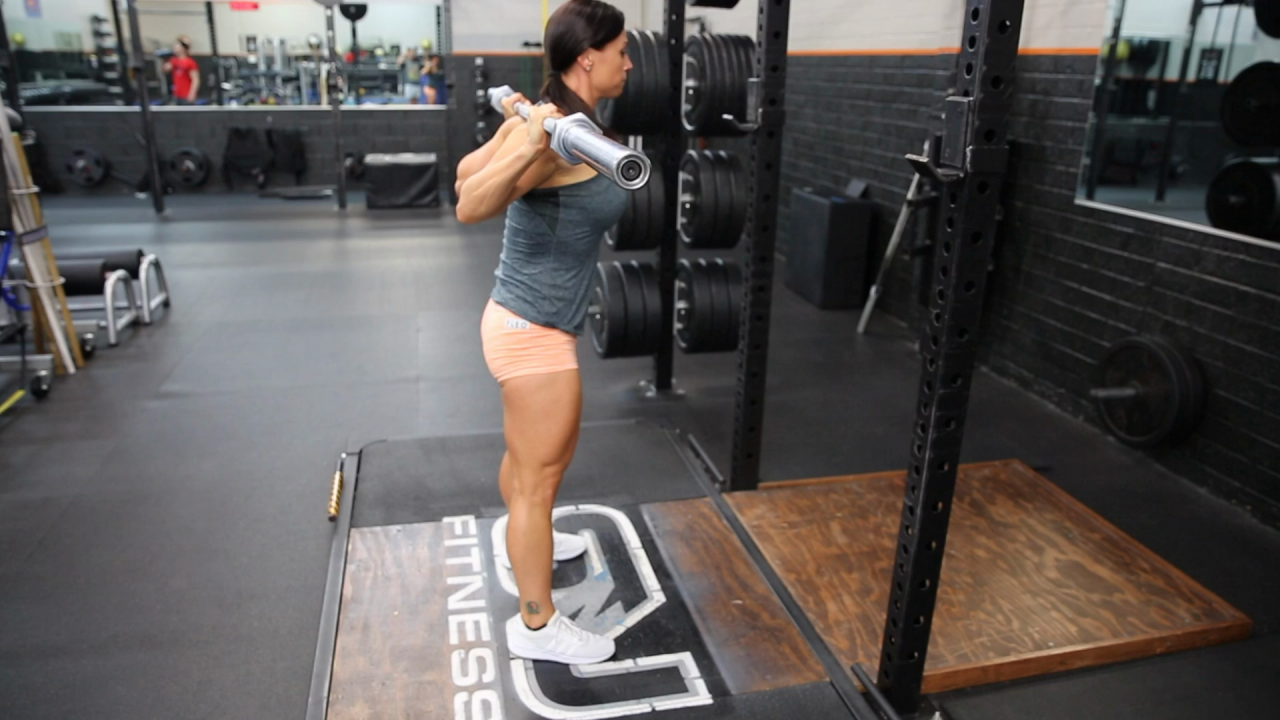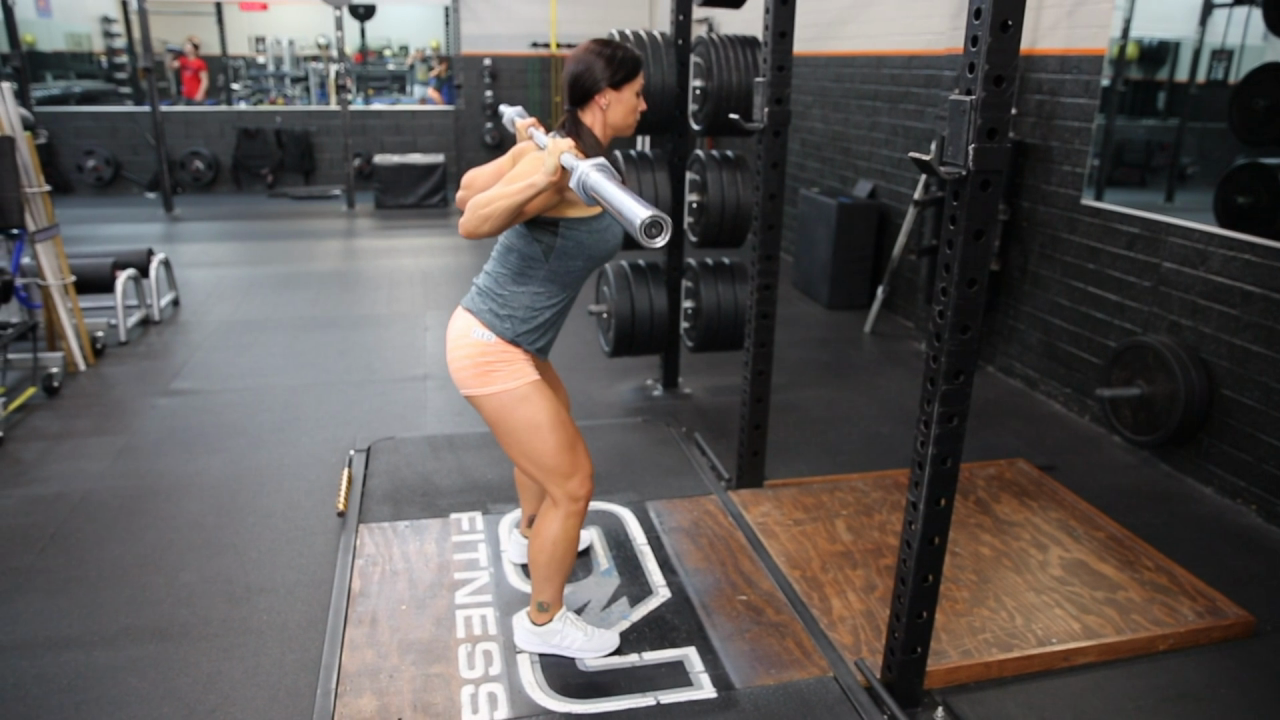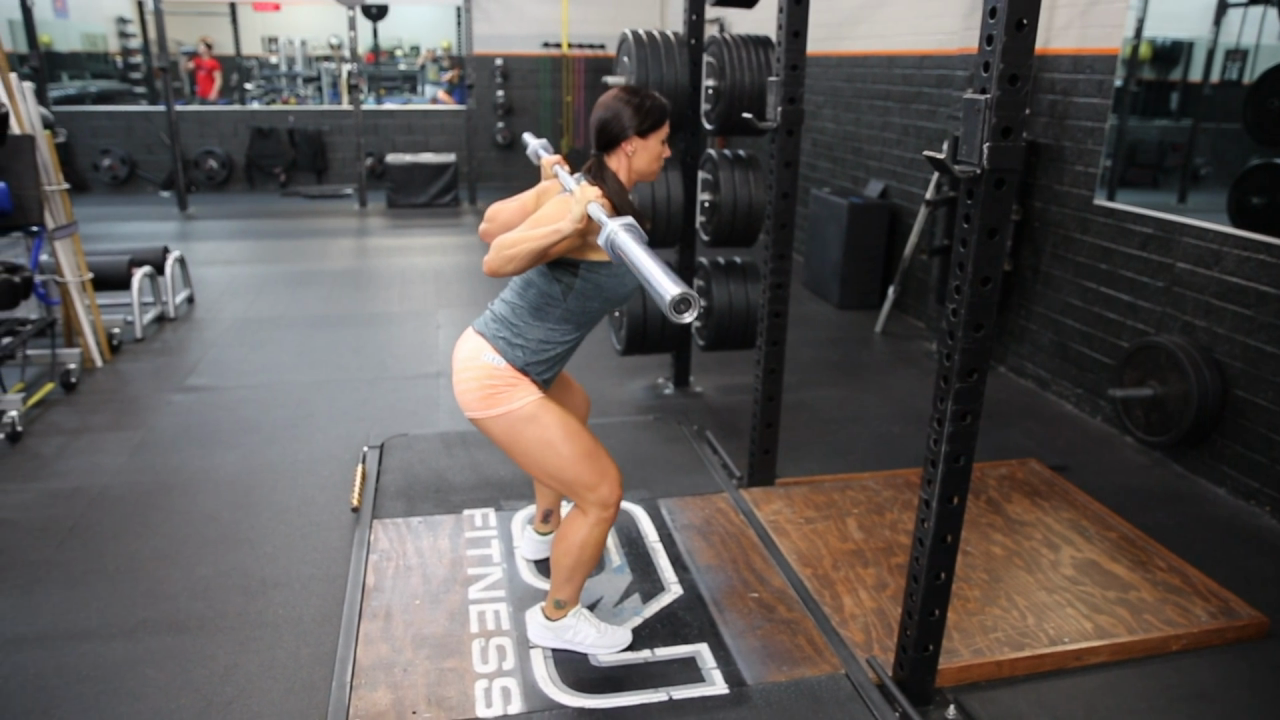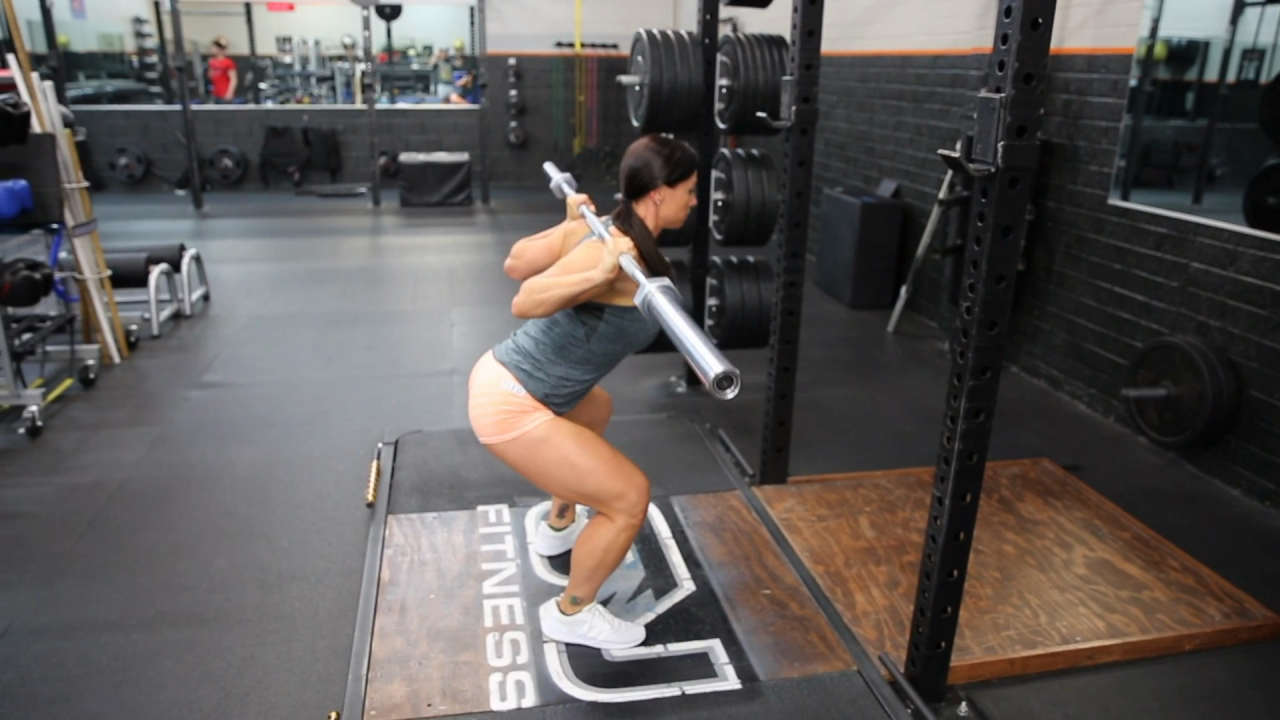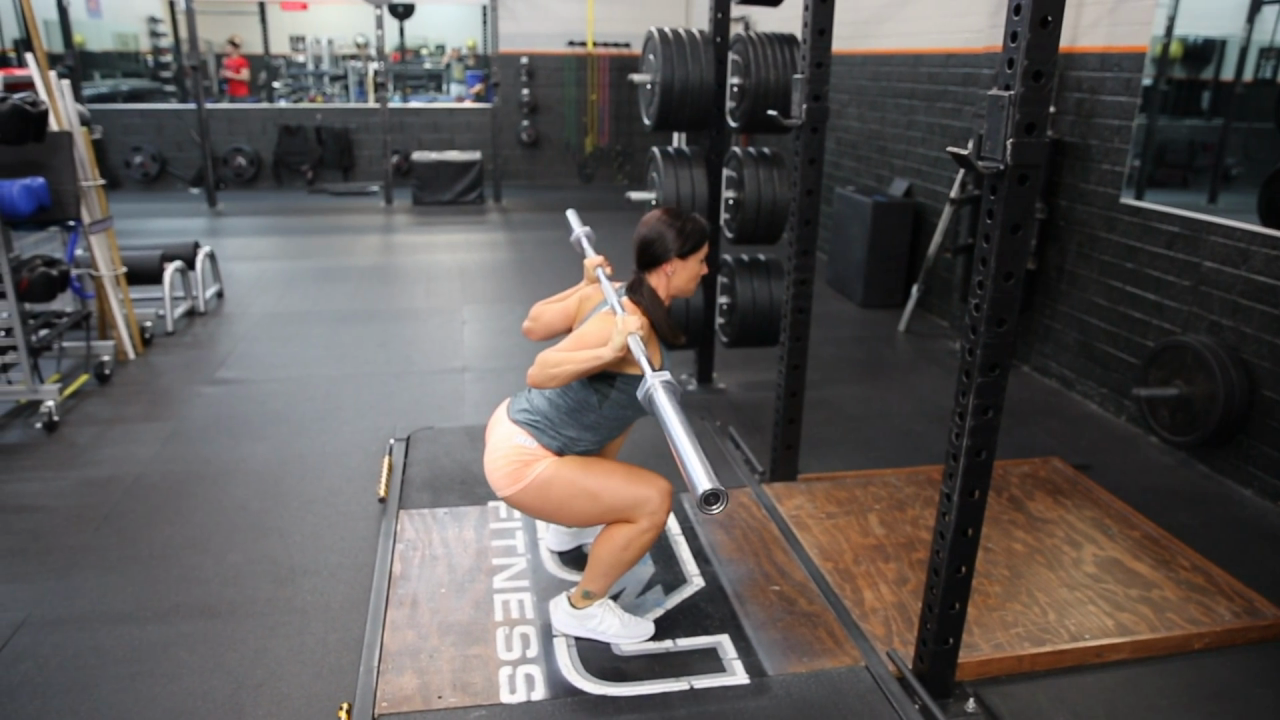
dt=0.7s
person 1, frame 1
left shoulder: (543, 119)
right shoulder: (560, 136)
left elbow: (464, 178)
right elbow: (470, 207)
left wrist: (513, 126)
right wrist: (527, 148)
left hip: (521, 318)
right hip: (536, 331)
left knee: (528, 450)
right knee: (539, 479)
left ankle: (525, 543)
right ankle: (536, 626)
person 1, frame 2
left shoulder: (551, 150)
right shoulder: (569, 169)
left elbow: (466, 193)
right elbow: (473, 223)
left wrist: (526, 151)
right wrist: (539, 179)
left hip: (497, 334)
right hip: (494, 350)
left knee: (555, 419)
right knee: (572, 485)
left ankle: (529, 534)
right ankle: (543, 621)
person 1, frame 3
left shoulder: (572, 188)
right shoulder: (591, 210)
left elbow: (489, 227)
right elbow: (497, 261)
left wrist: (548, 185)
right wrist: (567, 225)
left hip: (496, 354)
right hip: (496, 378)
left knee: (575, 411)
right knee: (602, 492)
left ankle: (544, 530)
right ankle: (556, 618)
person 1, frame 4
left shoulder: (594, 230)
right shoulder: (609, 250)
left elbow: (514, 262)
right elbow: (525, 302)
left wrist: (570, 222)
right wrist: (599, 276)
left hip: (504, 378)
right hip: (510, 406)
left knee: (596, 411)
right knee: (629, 497)
left ankle: (559, 526)
right ankle: (571, 614)
person 1, frame 5
left shoulder: (609, 295)
right shoulder: (627, 323)
left elbow: (533, 324)
right elbow: (539, 373)
left wrist: (586, 284)
right wrist: (609, 352)
left hip: (516, 428)
right hip: (522, 460)
left knee: (616, 415)
right knee: (653, 500)
left ankle: (570, 524)
right ankle: (581, 608)
